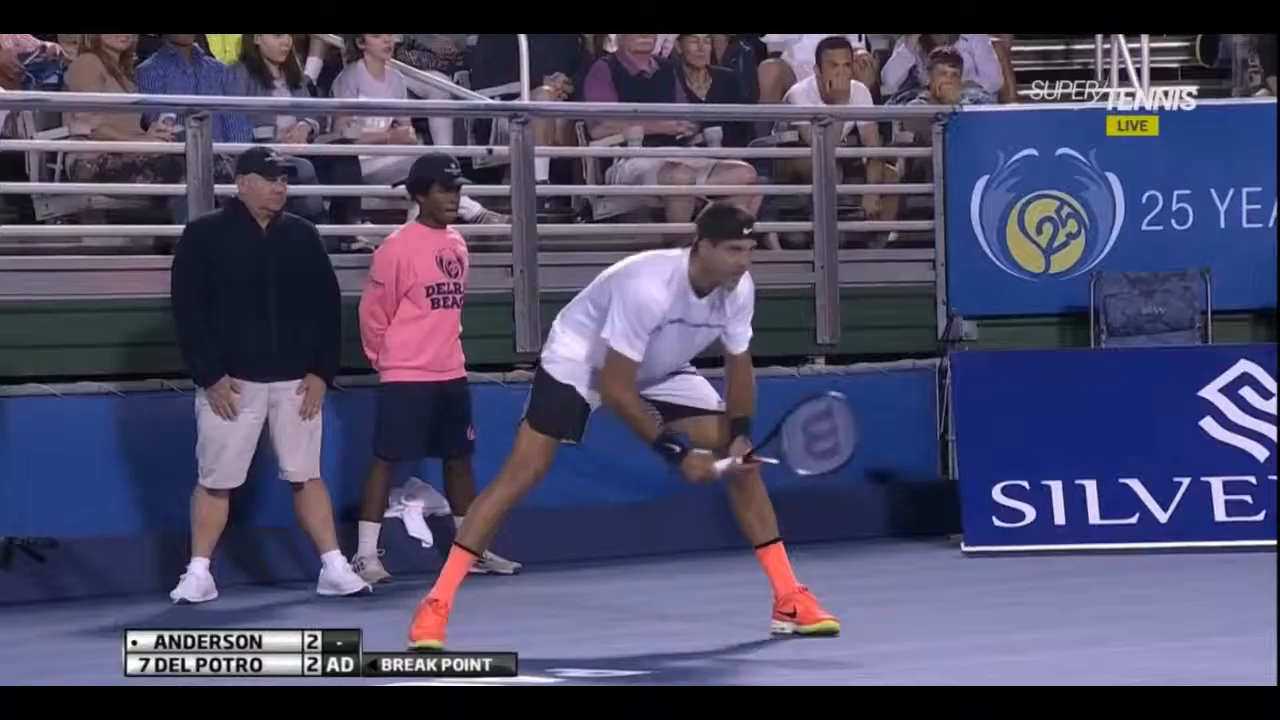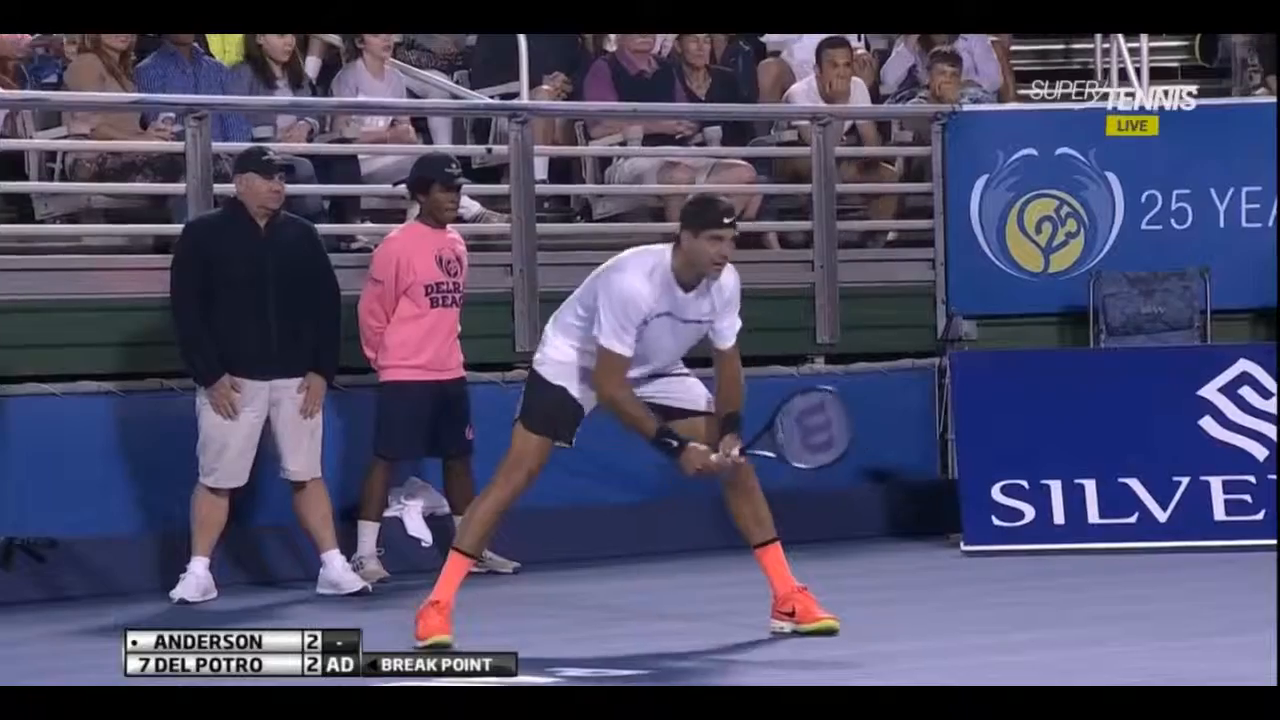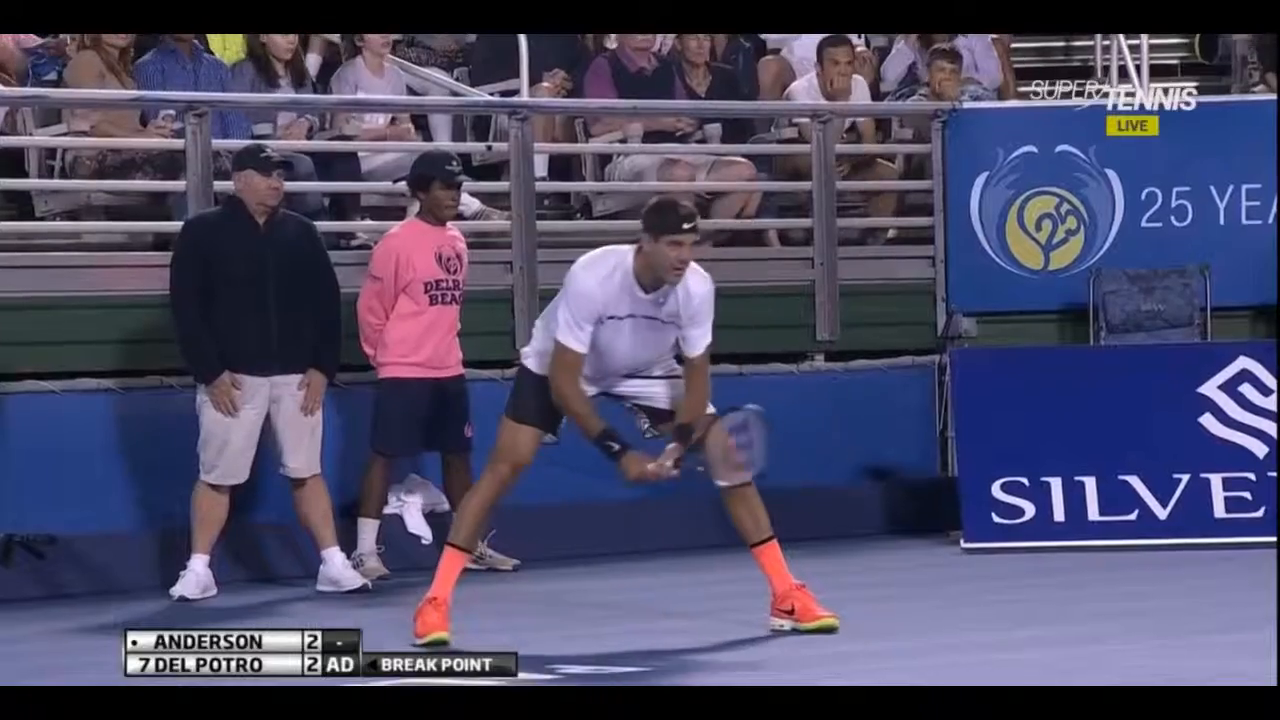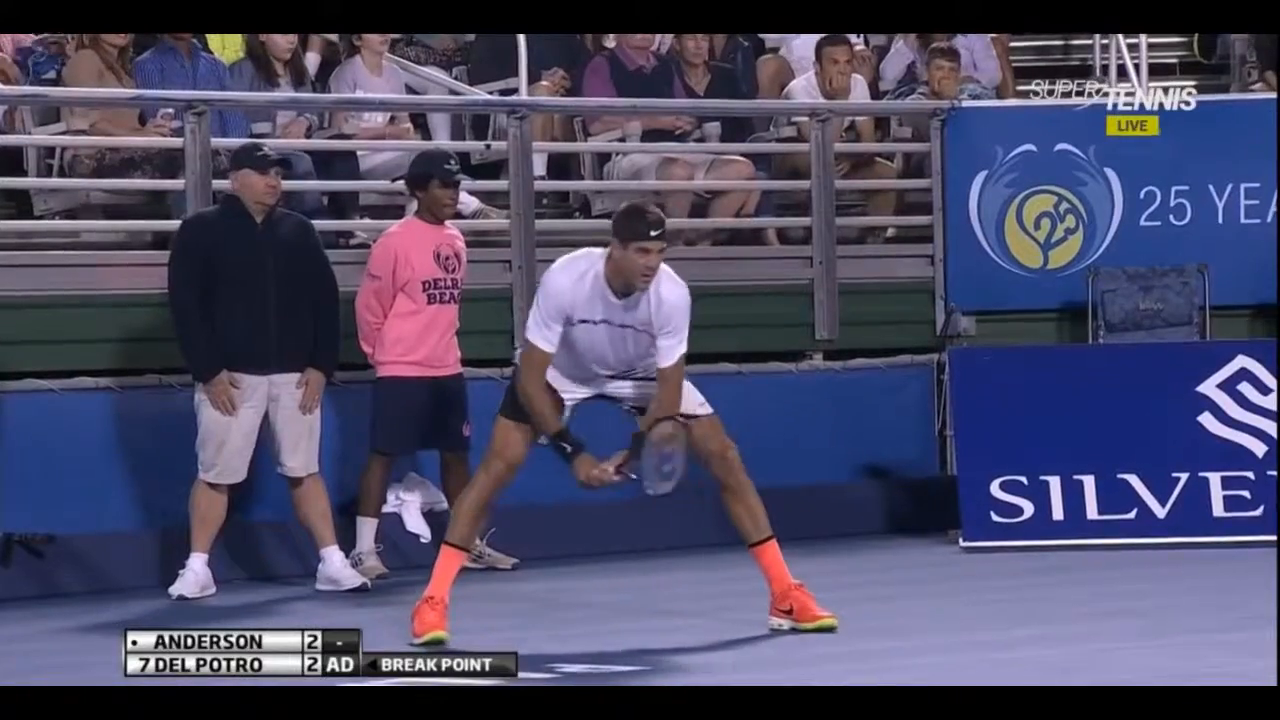
dt=0.2s
person 1, frame 1
left shoulder: (303, 235)
right shoulder: (204, 234)
left elbow: (327, 305)
right elbow: (187, 309)
left wrist: (323, 372)
right wrist: (209, 376)
left hip: (296, 381)
right hip: (230, 382)
left knee: (306, 476)
right knee: (215, 479)
left ankle: (334, 568)
right ankle: (198, 574)
person 1, frame 2
left shoulder: (302, 235)
right shoulder: (203, 234)
left elbow: (327, 304)
right elbow: (186, 309)
left wrist: (323, 370)
right wrist: (209, 375)
left hip: (297, 378)
right hip: (230, 380)
left knee: (307, 475)
right knee: (216, 478)
left ankle: (333, 567)
right ankle: (198, 573)
person 1, frame 3
left shoulder: (302, 232)
right shoulder: (202, 231)
left elbow: (327, 301)
right elbow: (186, 306)
left wrist: (324, 367)
right wrist: (210, 372)
left hip: (297, 375)
right hip: (231, 376)
left knee: (306, 472)
right knee: (216, 475)
left ankle: (333, 563)
right ankle: (198, 570)
person 1, frame 4
left shoulder: (299, 230)
right shoulder: (200, 230)
left elbow: (325, 299)
right elbow: (185, 305)
left wrist: (322, 365)
right wrist: (208, 370)
left hip: (295, 373)
right hip: (229, 375)
left knee: (305, 471)
right knee: (215, 474)
left ankle: (332, 563)
right ankle: (197, 569)
person 2, frame 1
left shoulder: (738, 289)
right shoulder: (647, 287)
left elbow: (739, 366)
right elbow: (615, 388)
left wrist: (740, 435)
right wrist: (679, 453)
left hip: (662, 368)
right hip: (579, 360)
left knee: (742, 460)
right knee: (524, 471)
left ankle: (789, 599)
right ankle: (438, 602)
person 2, frame 2
left shoulder: (724, 283)
right shoulder: (632, 282)
left elbow: (728, 362)
right elbow: (609, 386)
left wrist: (729, 432)
right wrist: (676, 446)
left hip: (655, 368)
right hip: (572, 362)
left knee: (734, 460)
right knee: (518, 472)
left ankle: (788, 598)
right ankle: (439, 602)
person 2, frame 3
left shoulder: (696, 288)
right shoulder: (591, 279)
left elbow: (696, 377)
right elbow: (562, 383)
left wrist: (678, 445)
right wrist: (619, 452)
left hip: (647, 368)
right hip: (560, 366)
left knee: (726, 456)
right knee: (506, 464)
left ankle: (786, 595)
right ankle: (437, 600)
person 2, frame 4
left shoulder: (672, 294)
right shoulder: (564, 280)
left elbow: (669, 389)
right elbow: (530, 378)
left wrist: (632, 454)
right wrist: (573, 453)
left hip: (640, 370)
right hip: (558, 366)
left knee: (723, 456)
right knee: (500, 463)
left ankle: (785, 595)
right ankle: (435, 599)
person 3, frame 1
left shoulder: (458, 244)
right shoulder: (398, 245)
right elbow: (373, 310)
right wrist: (388, 358)
left hip: (451, 373)
right hip: (406, 377)
left knee: (459, 458)
right knee: (386, 459)
right ankle: (366, 554)
person 3, frame 2
left shoulder: (457, 244)
right shoulder: (398, 245)
right elbow: (372, 309)
right wrist: (387, 358)
left hip: (451, 373)
right hip: (405, 376)
left knee: (459, 458)
right knee: (386, 459)
right ankle: (366, 554)
person 3, frame 3
left shoulder: (457, 241)
right shoulder: (397, 242)
right elbow: (371, 306)
right wrist: (386, 354)
left hip: (449, 370)
right hip: (404, 373)
left knee: (458, 455)
right knee: (384, 456)
left ankle: (470, 545)
right ankle: (365, 551)
person 3, frame 4
left shoulder: (456, 240)
right shoulder: (396, 240)
right elbow: (369, 304)
right wrist: (383, 353)
left hip: (448, 369)
right hip: (401, 372)
left knee: (456, 454)
right knee: (383, 455)
left ankle: (469, 544)
right ankle: (364, 550)
